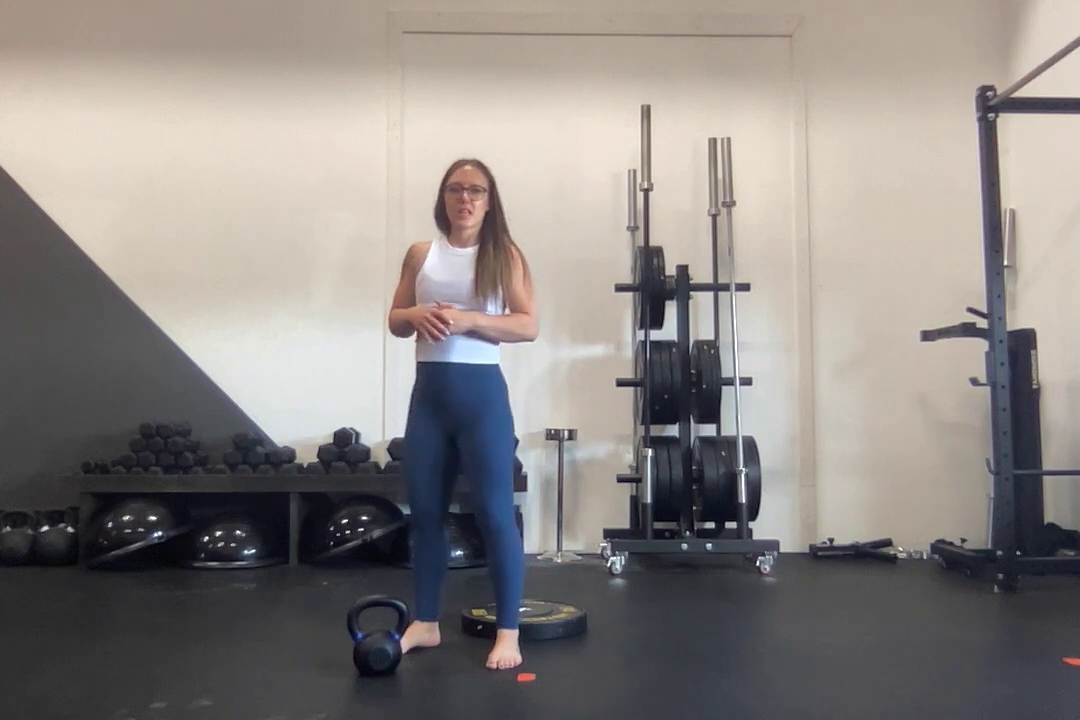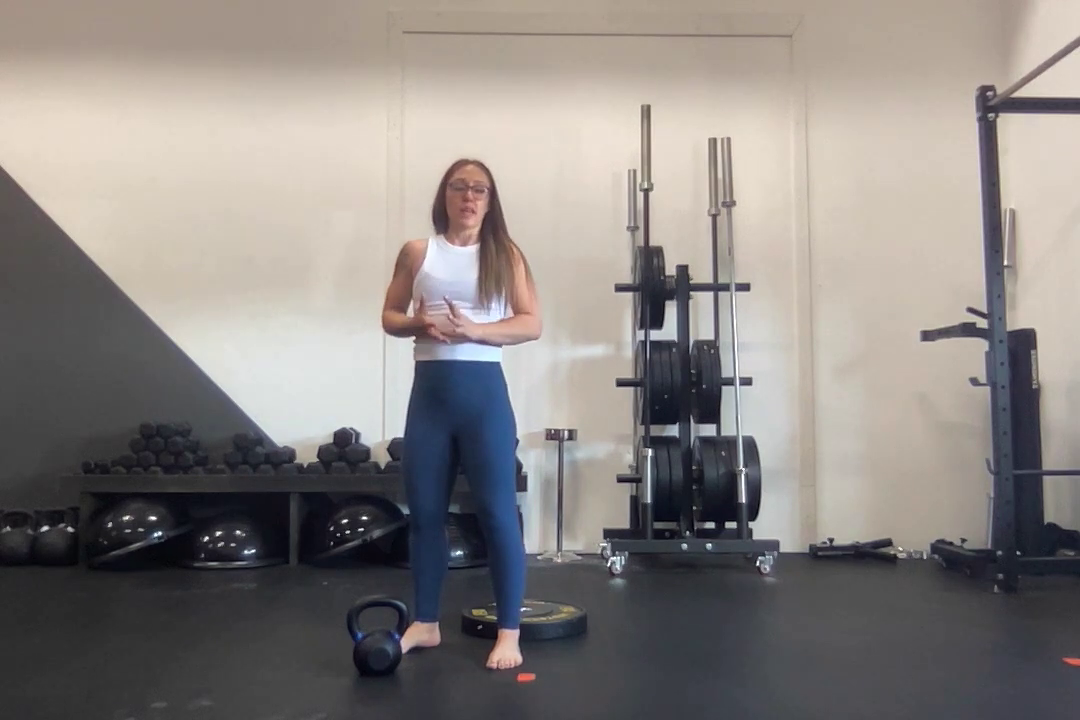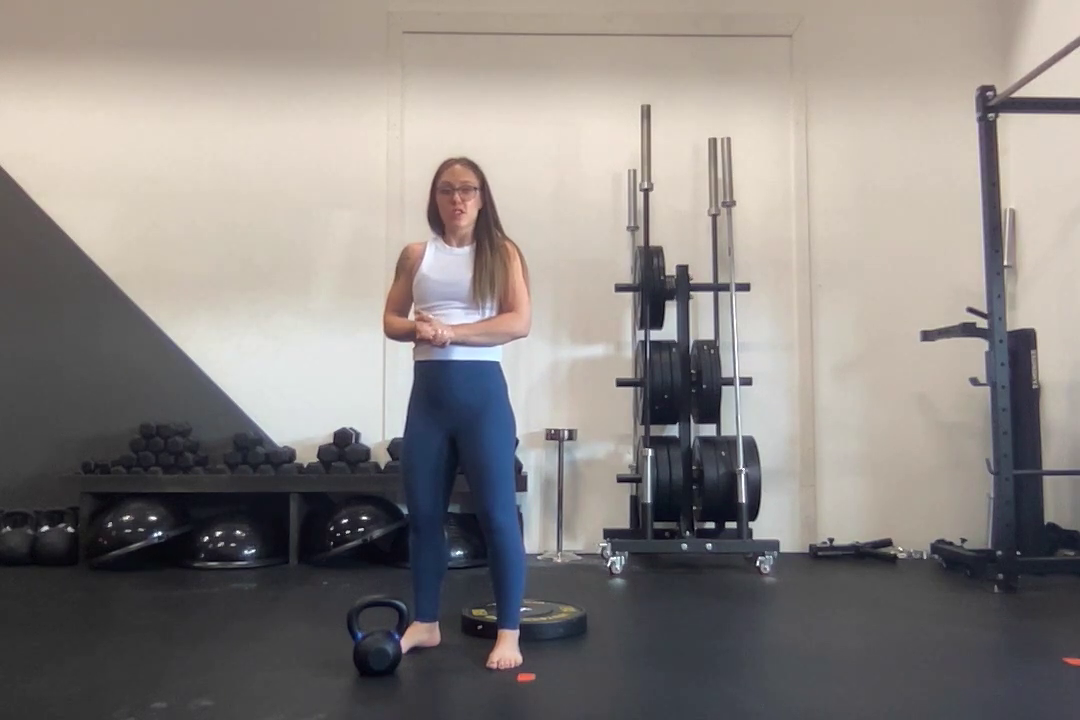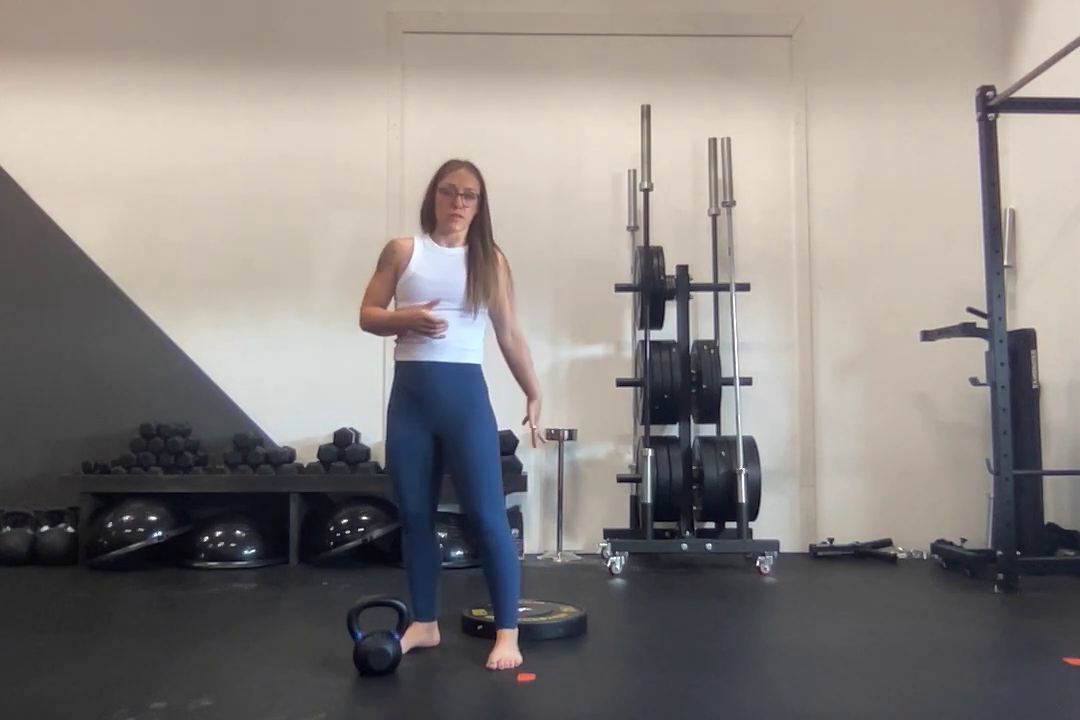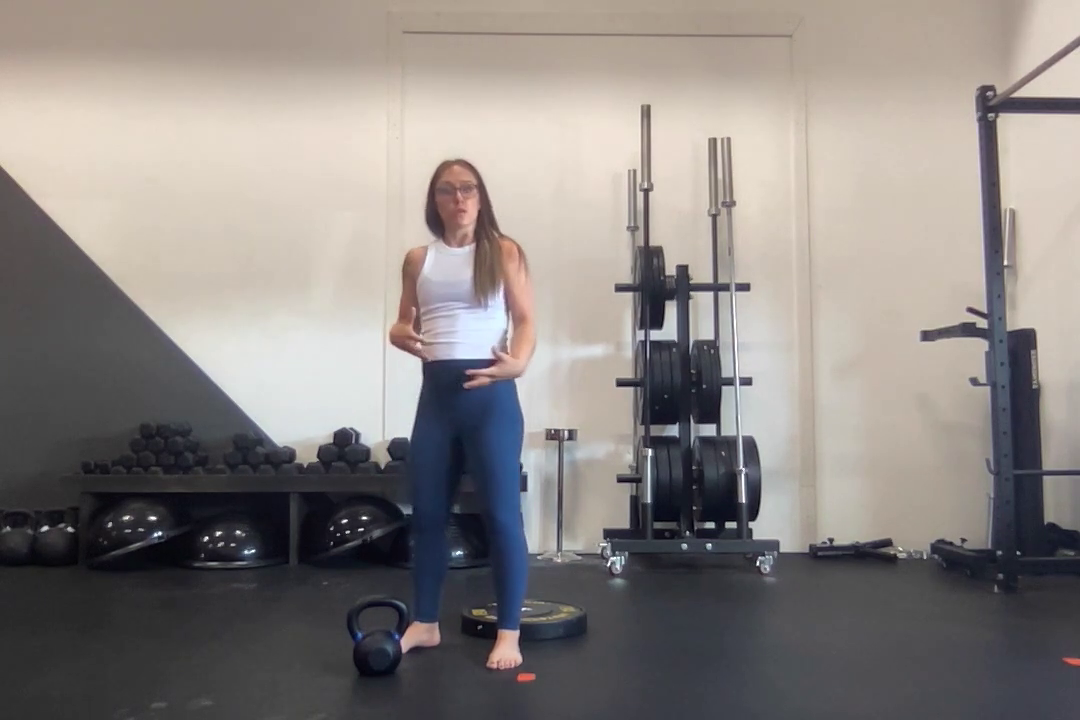
dt=1s
person 1, frame 1
left shoulder: (505, 255)
right shoulder: (420, 254)
left elbow: (528, 325)
right elbow: (394, 321)
left wrist: (469, 320)
right wrist: (416, 315)
left hip: (481, 391)
right hip: (428, 392)
left knee: (494, 511)
right knee: (424, 511)
left ankle: (508, 632)
right ankle: (425, 622)
person 1, frame 2
left shoulder: (505, 255)
right shoulder: (416, 252)
left elbow: (532, 324)
right elbow: (389, 317)
left wrist: (473, 330)
right wrist: (419, 325)
left hip: (483, 391)
right hip: (429, 391)
left knee: (497, 512)
right knee: (424, 511)
left ankle: (508, 633)
right ankle: (425, 623)
person 1, frame 3
left shoulder: (502, 252)
right shoulder: (415, 255)
left elbow: (519, 322)
right elbow: (390, 320)
left wrist: (451, 332)
right wrist: (417, 329)
left hip: (481, 391)
right hip: (428, 392)
left knee: (496, 513)
right knee: (423, 512)
left ankle: (508, 632)
right ankle: (425, 623)
person 1, frame 4
left shoulder: (490, 260)
right shoulder: (402, 251)
left elbow: (509, 334)
right elbow: (367, 315)
left wrist: (534, 396)
right wrist: (407, 319)
left hip: (465, 393)
right hip: (410, 392)
left knee: (487, 515)
right knee: (414, 515)
left ankle: (507, 632)
right ankle: (424, 623)
person 1, frame 5
left shoulder: (503, 251)
right shoulder: (418, 259)
left elbow: (524, 318)
right elbow: (402, 325)
left wrist: (519, 361)
right wrist: (402, 335)
left hip: (490, 394)
right hip: (436, 393)
left knee: (501, 513)
right knee: (427, 513)
left ankle: (508, 633)
right ankle: (425, 623)
